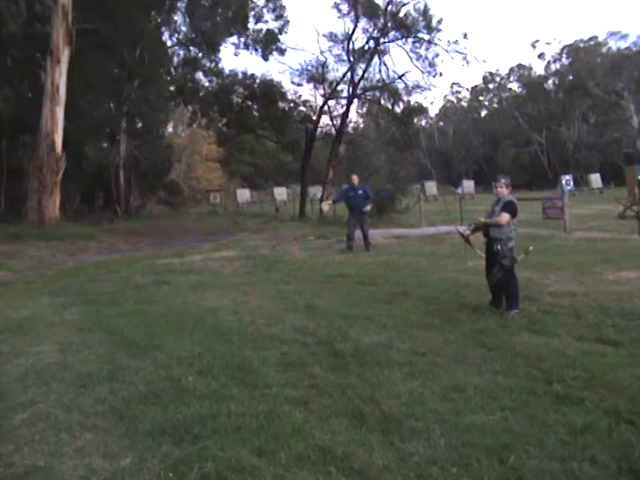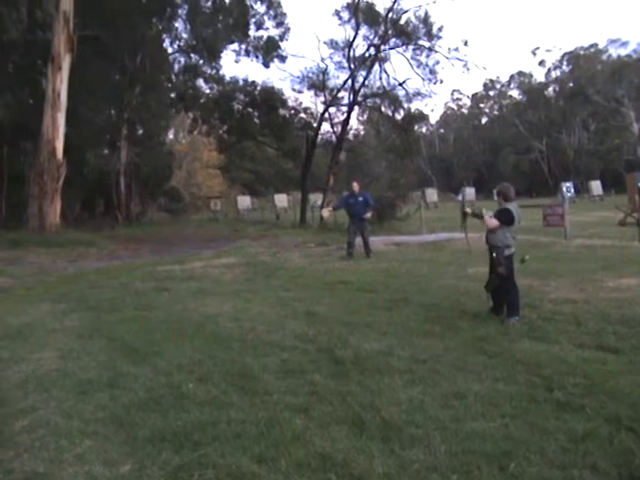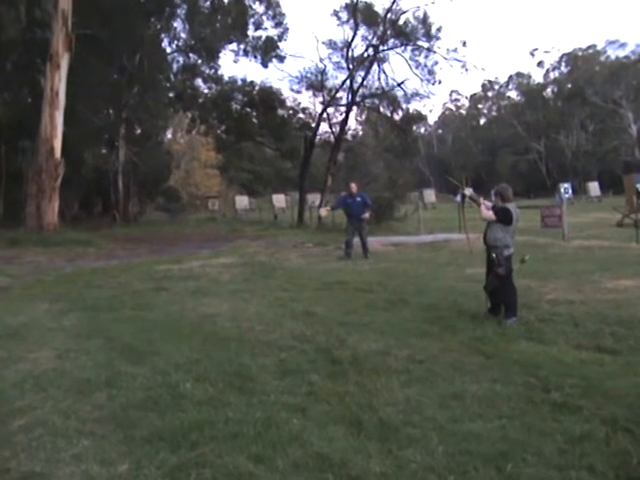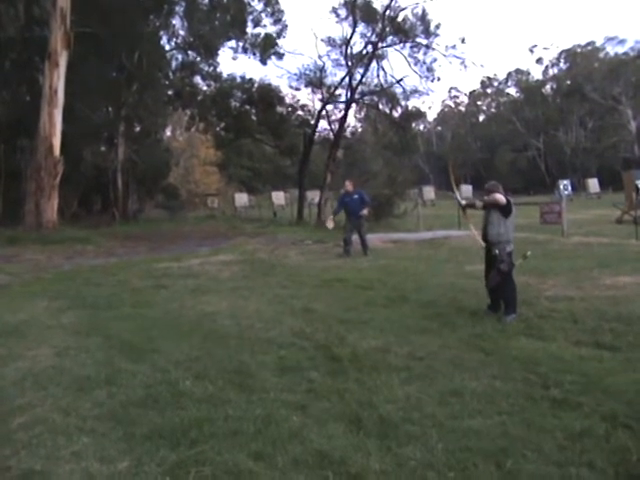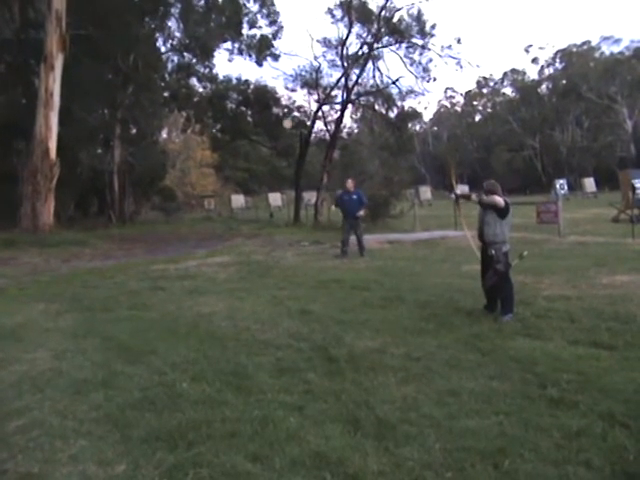
dt=1s
person 1, frame 1
left shoulder: (510, 203)
right shoulder: (496, 202)
left elbow: (502, 220)
right elbow: (488, 222)
left wrist: (485, 221)
right wrist: (473, 230)
left hip: (504, 245)
right hip: (492, 243)
left knee: (507, 276)
right knee: (492, 274)
left ankle: (513, 307)
right ankle: (496, 302)
person 1, frame 2
left shoulder: (507, 211)
right shoulder: (507, 209)
left elbow: (490, 224)
right elbow: (492, 217)
left wrist: (484, 215)
right wrist: (474, 212)
left hip: (503, 252)
right hip: (498, 251)
left knee: (507, 282)
right knee: (495, 281)
left ankle: (514, 314)
right ankle: (497, 308)
person 1, frame 3
left shoulder: (506, 211)
right shoulder: (501, 208)
left elbow: (485, 216)
right elbow: (487, 204)
left wrist: (481, 205)
right wrist: (472, 196)
left hip: (502, 253)
right hip: (494, 251)
left knee: (505, 283)
right knee: (492, 282)
left ankle: (511, 314)
right ankle: (495, 309)
person 1, frame 4
left shoulder: (505, 203)
right shoulder: (492, 204)
left elbow: (497, 197)
right elbow: (480, 204)
left wrist: (487, 200)
right wrist: (467, 204)
left hip: (502, 248)
right hip: (491, 247)
left knee: (505, 280)
right knee: (491, 279)
left ankle: (510, 311)
right ankle: (495, 306)
person 1, frame 5
left shoulder: (502, 205)
right shoulder: (486, 203)
left elbow: (496, 199)
right elbow: (474, 197)
left wrist: (484, 200)
right wrist: (461, 195)
left hip: (498, 248)
right hip: (487, 247)
left knee: (502, 280)
right knee: (487, 278)
left ankle: (507, 311)
right ankle: (491, 306)
